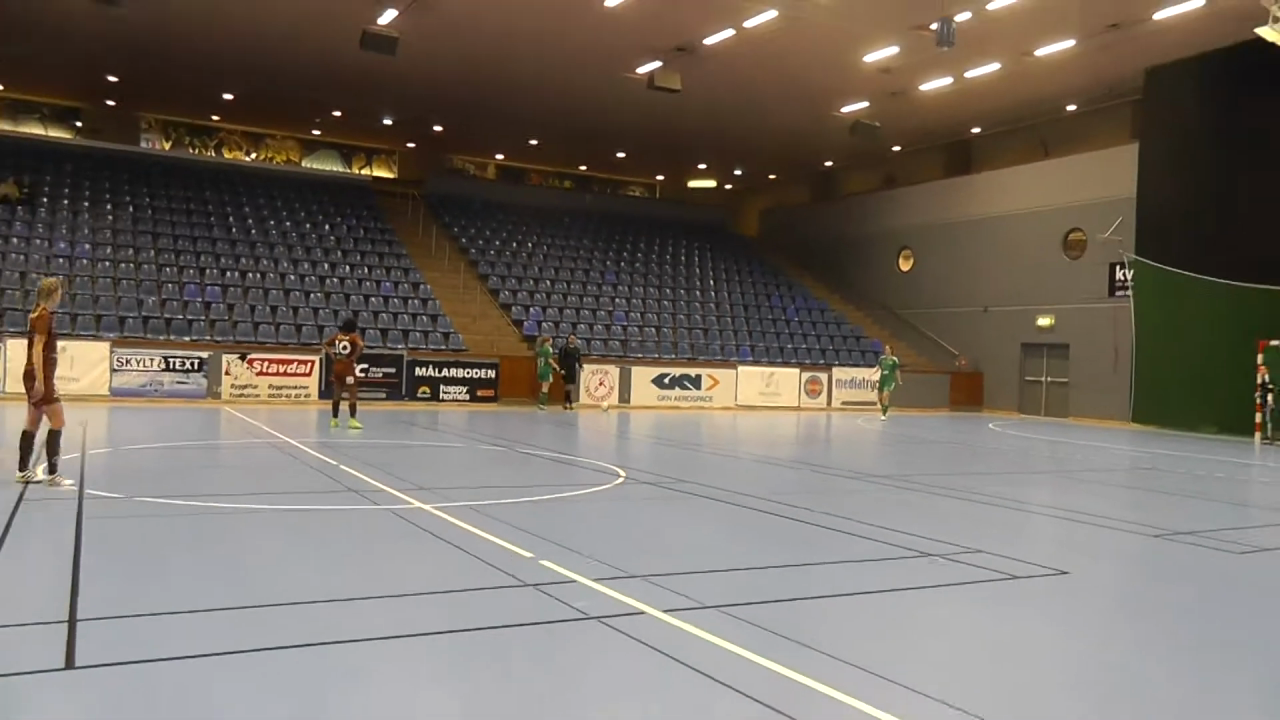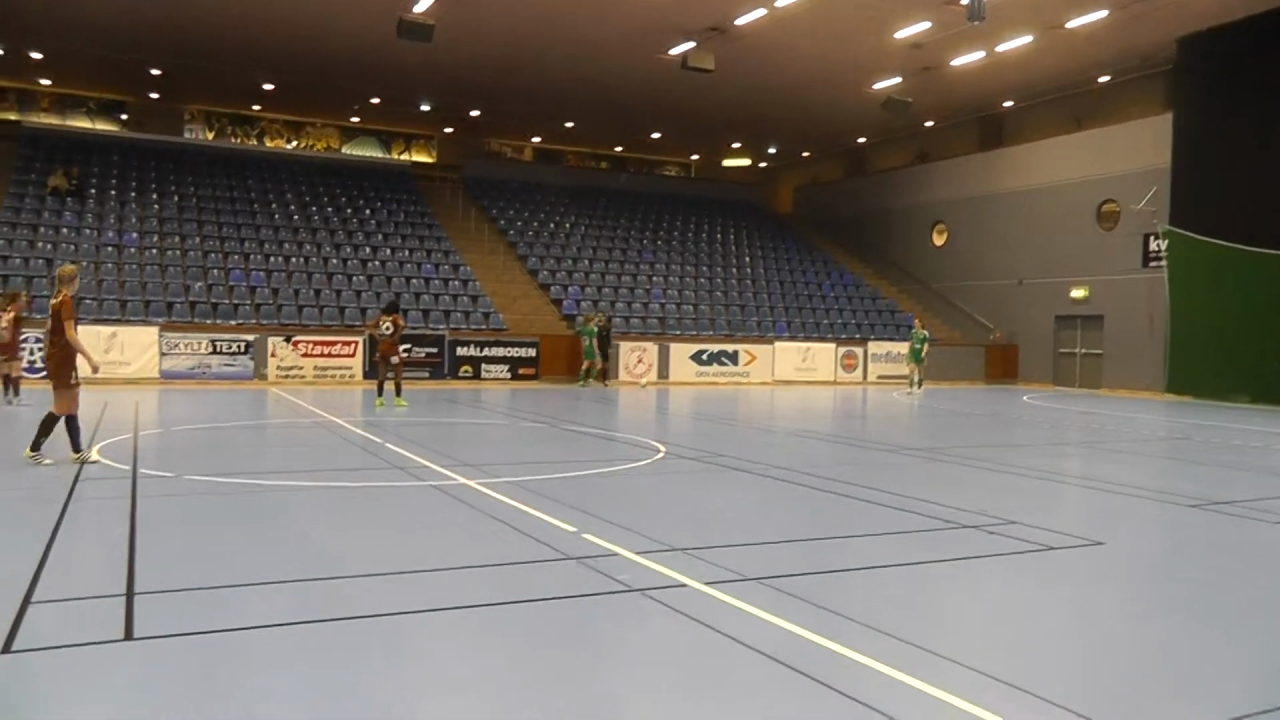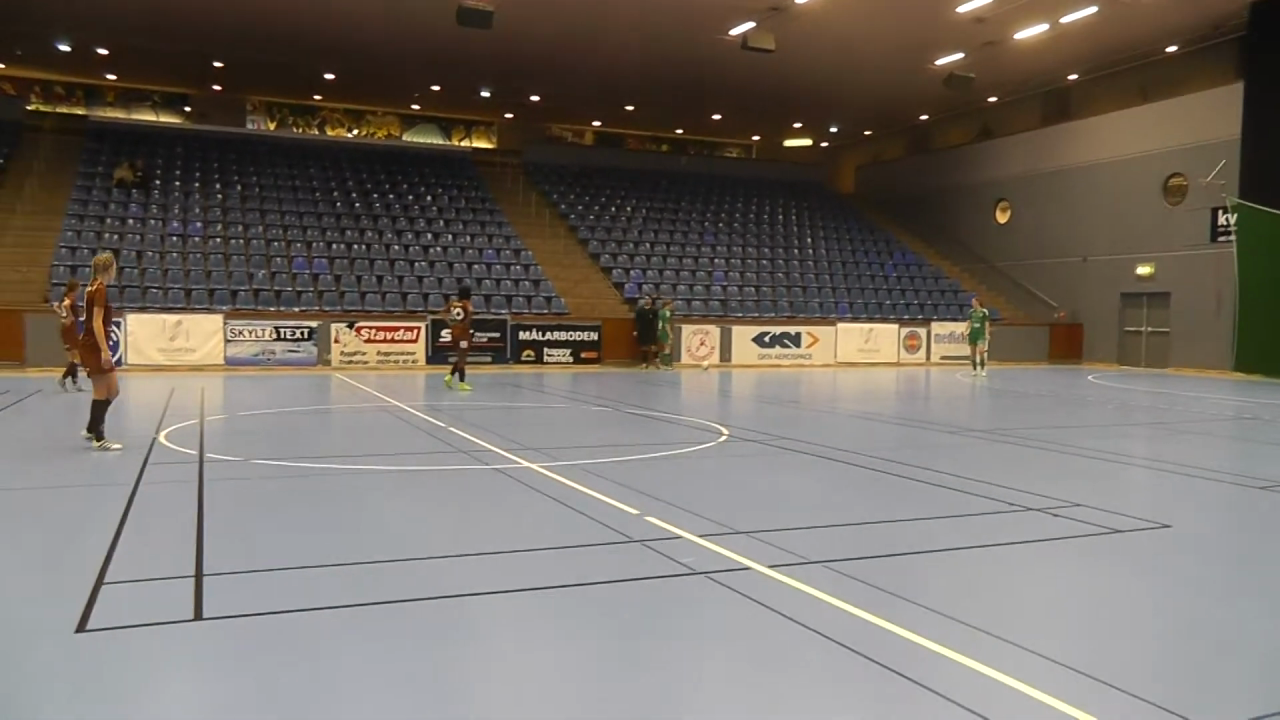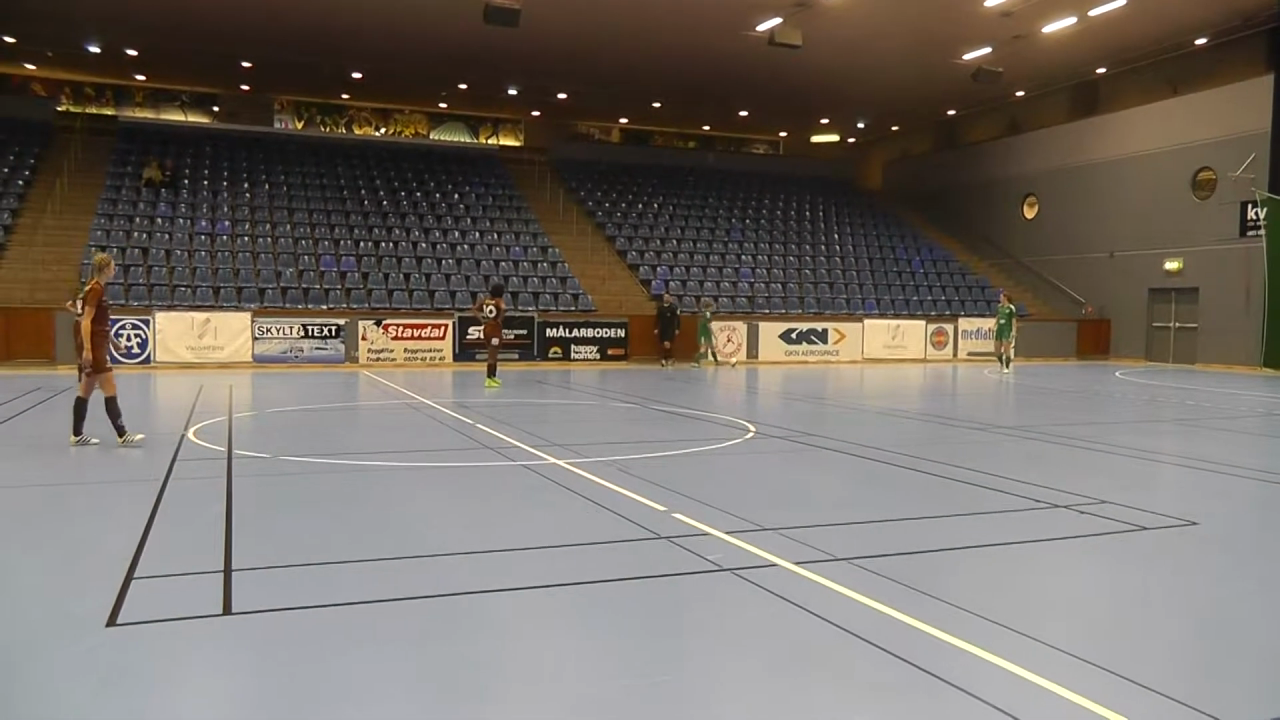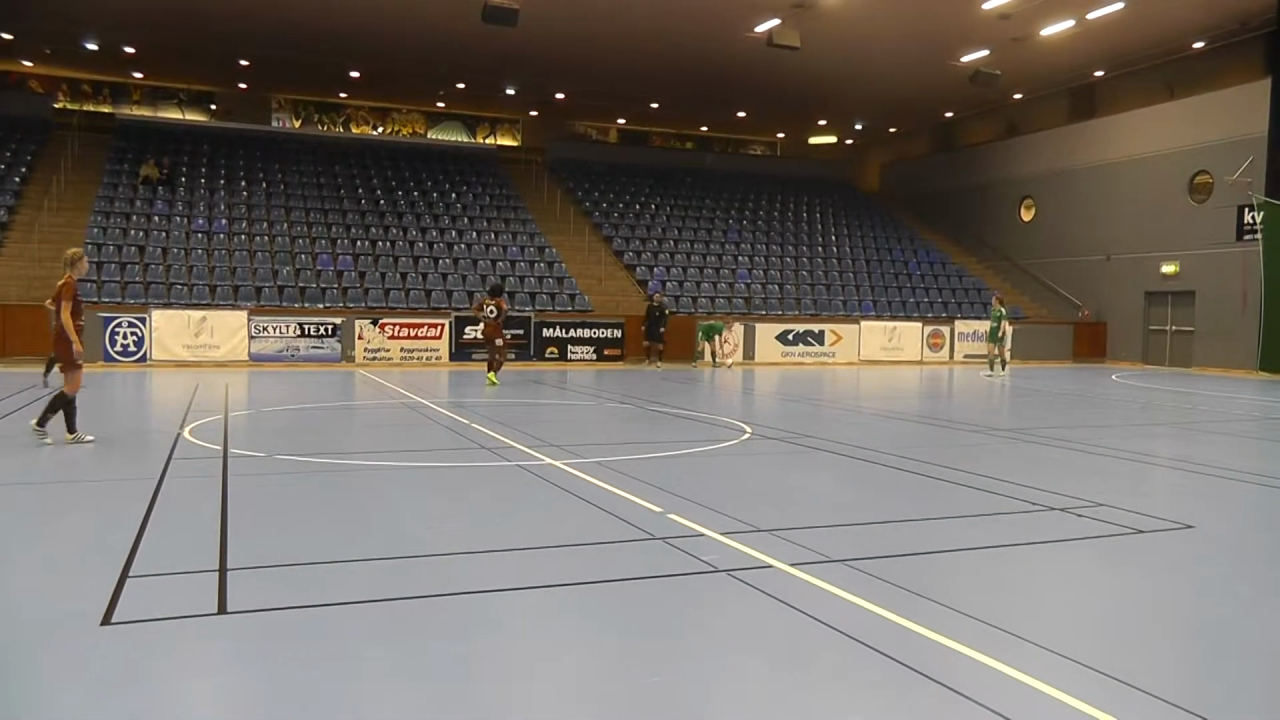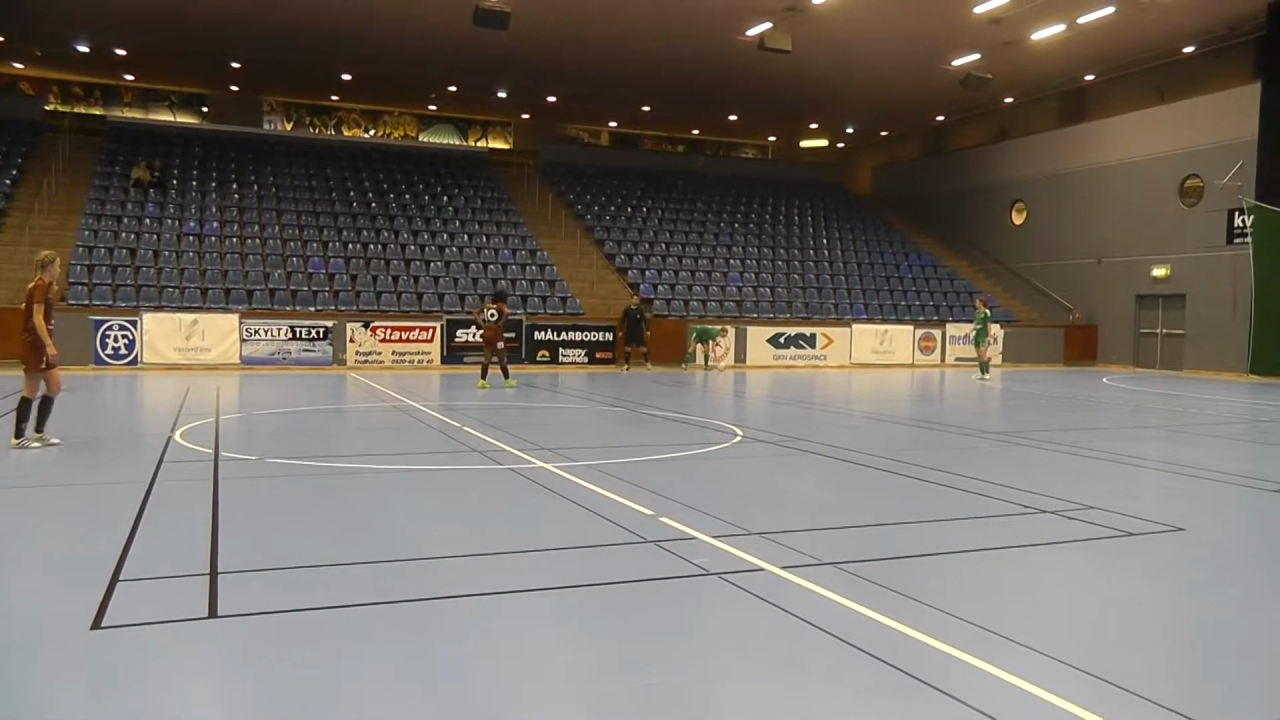
dt=0.4s
person 1, frame 1
left shoulder: (38, 314)
right shoulder: (44, 316)
right elbow: (38, 350)
right wrist: (39, 379)
left hip: (38, 377)
right hip: (41, 377)
left knee: (33, 425)
right knee: (58, 423)
left ankle: (24, 470)
right ankle: (52, 474)
person 1, frame 2
left shoulder: (57, 300)
right shoulder: (66, 301)
left elbow: (49, 331)
right elbow: (70, 335)
left wrist: (48, 354)
right wrist: (89, 358)
left hip: (57, 359)
right hip: (62, 361)
left knee: (70, 408)
right knee: (62, 409)
left ankle: (78, 452)
right ankle: (34, 450)
person 1, frame 3
left shoulder: (94, 288)
right shoulder: (100, 289)
right elbow: (97, 322)
right wrist: (105, 350)
left hip: (94, 348)
right hip: (94, 348)
left knee: (112, 391)
right knee: (102, 394)
left ankle: (92, 430)
right ankle: (100, 439)
person 1, frame 4
left shoulder: (95, 288)
right shoulder: (95, 289)
right elbow: (86, 321)
left wrist: (112, 341)
right wrist: (87, 348)
left hip: (96, 347)
right hip: (93, 347)
left knee: (85, 392)
right knee: (110, 391)
left ankle: (77, 435)
right ankle: (123, 435)
person 1, frame 5
left shoulder: (68, 283)
right shoulder: (69, 284)
right elbow: (65, 316)
right wrist: (75, 342)
left hip: (67, 342)
right hip: (67, 342)
left knee: (69, 388)
right knee: (72, 389)
left ankle: (72, 433)
right ankle: (40, 424)
person 1, frame 6
left shoulder: (44, 286)
right shoulder: (40, 286)
right elbow: (37, 319)
right wrist: (50, 345)
left hip: (38, 346)
right hip: (34, 345)
left knee: (54, 387)
right knee: (31, 392)
left ankle: (39, 432)
right ankle: (19, 438)
